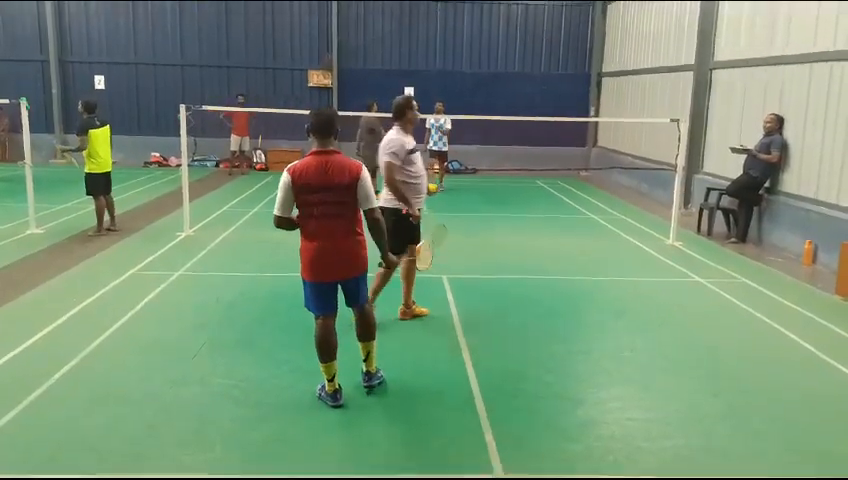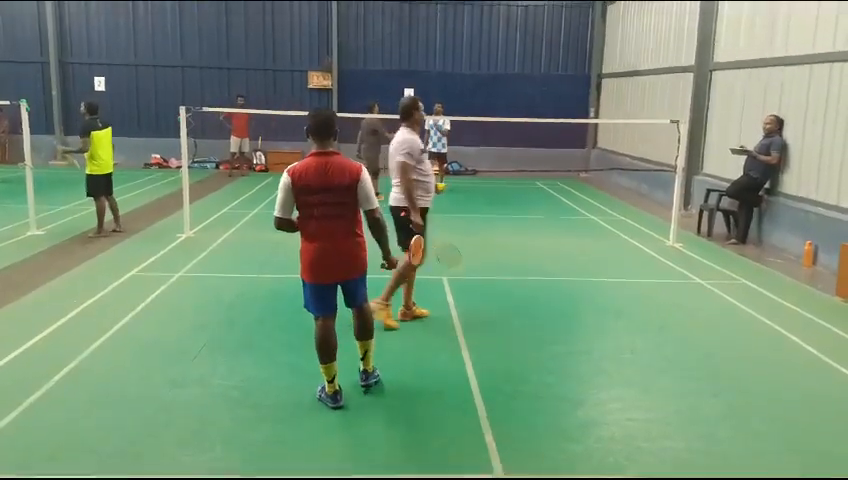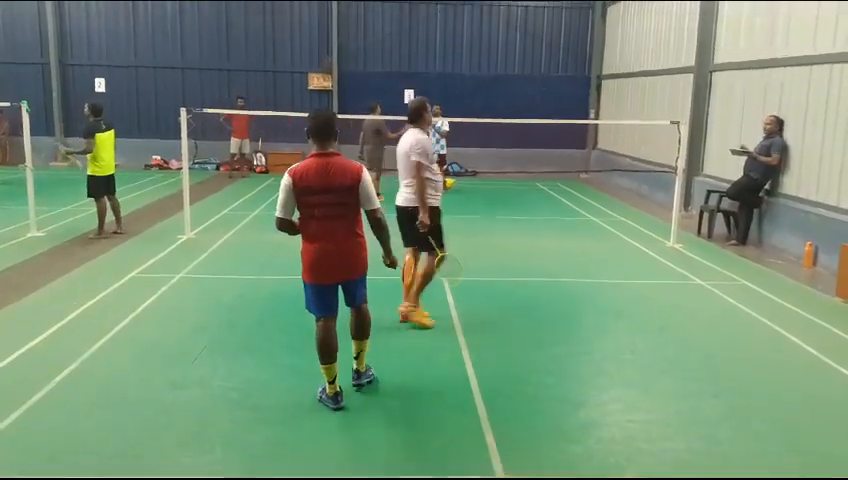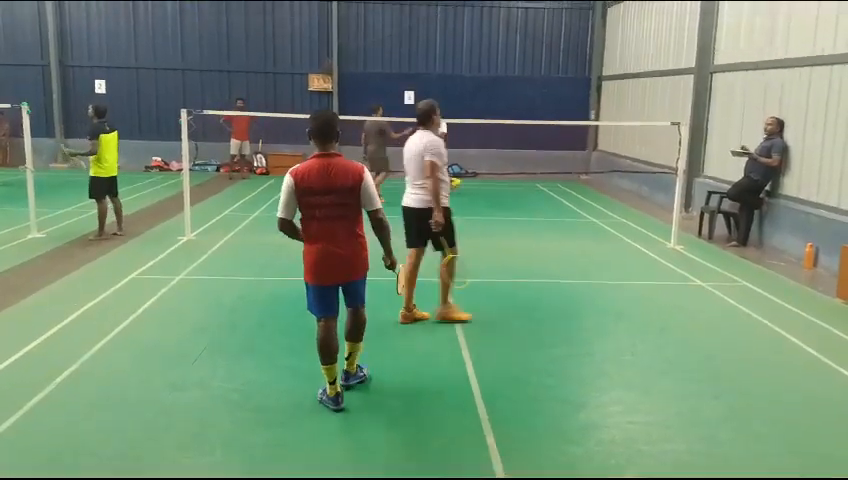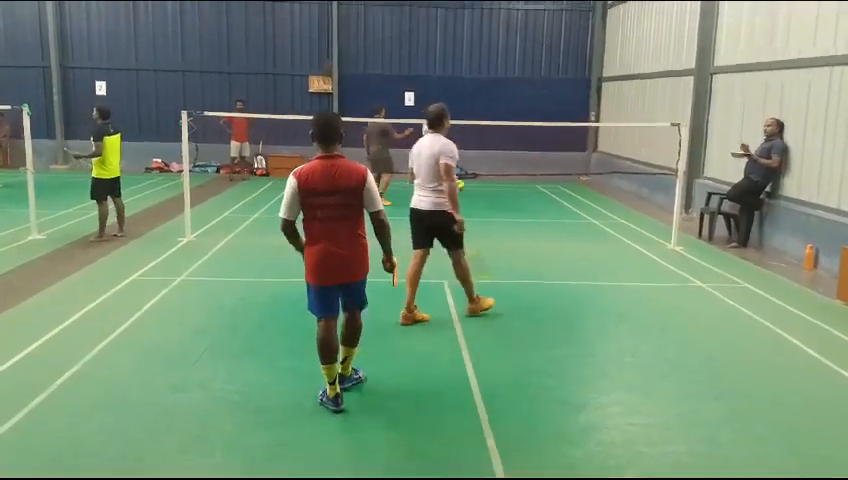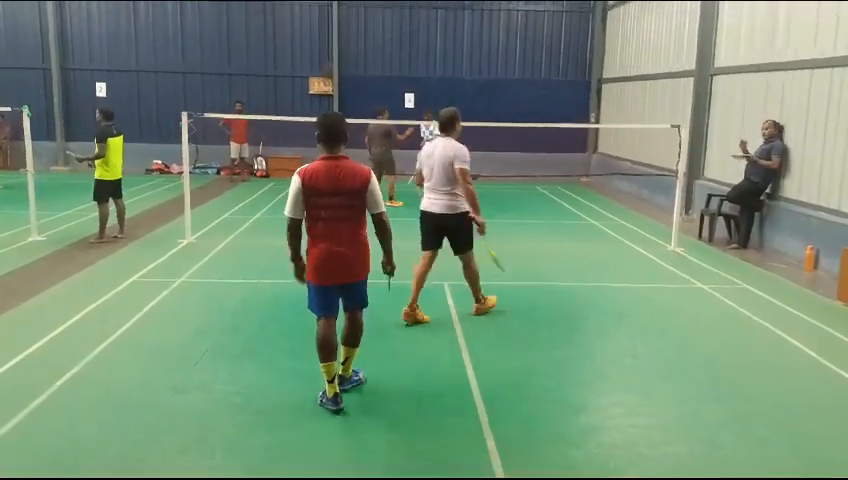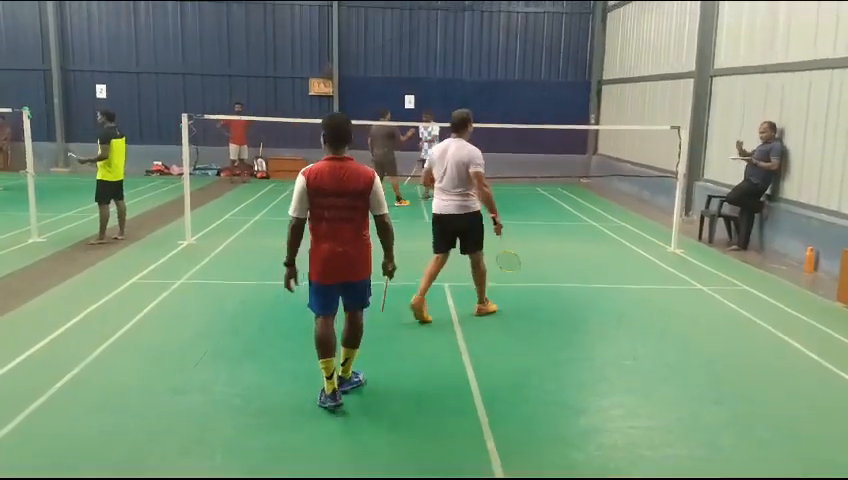
dt=0.1s
person 1, frame 1
left shoulder: (293, 172)
right shoulder: (356, 169)
left elbow: (280, 221)
right elbow: (374, 217)
right wrist: (385, 253)
left hip: (316, 257)
right hip: (352, 255)
left knee: (324, 318)
right knee: (362, 308)
left ankle: (332, 387)
right ankle: (370, 371)
person 1, frame 2
left shoulder: (293, 173)
right shoulder: (355, 170)
left elbow: (280, 222)
right elbow: (374, 217)
right wrist: (387, 252)
left hip: (316, 259)
right hip: (352, 256)
left knee: (324, 319)
right knee: (361, 308)
left ankle: (331, 388)
right ankle: (367, 370)
person 1, frame 3
left shoulder: (294, 174)
right shoulder: (356, 171)
left elbow: (282, 223)
right elbow: (376, 217)
right wrist: (388, 251)
left hip: (317, 259)
right hip: (353, 256)
left knee: (325, 320)
right knee: (360, 308)
left ankle: (332, 389)
right ankle: (360, 369)
person 1, frame 4
left shoulder: (296, 175)
right shoulder: (358, 172)
left elbow: (283, 224)
right elbow: (378, 218)
right wrist: (388, 252)
left hip: (318, 260)
right hip: (354, 257)
left knee: (325, 321)
right knee: (357, 310)
left ankle: (333, 391)
right ankle: (350, 369)
person 1, frame 5
left shoulder: (300, 176)
right shoulder: (361, 173)
left elbow: (286, 225)
right elbow: (380, 219)
left wrist: (303, 248)
right wrist: (388, 254)
left hip: (320, 260)
right hip: (354, 259)
left knee: (326, 321)
right knee: (353, 313)
left ankle: (333, 391)
right ankle: (346, 372)
person 1, frame 6
left shoulder: (304, 175)
right shoulder: (364, 175)
left elbow: (293, 224)
right elbow: (381, 221)
left wrist: (297, 259)
right wrist: (388, 256)
left hip: (321, 260)
right hip: (356, 260)
left knee: (326, 321)
right knee: (354, 314)
left ankle: (332, 392)
right ankle: (346, 374)
person 1, frame 7
left shoulder: (309, 175)
right shoulder: (368, 176)
left elbow: (295, 224)
right elbow: (383, 223)
left wrist: (290, 263)
right wrist: (389, 258)
left hip: (323, 261)
right hip: (357, 261)
left knee: (324, 320)
right knee: (354, 314)
left ankle: (330, 388)
right ankle: (345, 374)
person 2, frame 1
left shoulder: (407, 138)
right shoulder: (395, 141)
right elbow: (390, 179)
left wrist: (426, 186)
right wrist: (410, 207)
left hip: (407, 206)
right hip: (398, 208)
left knee: (410, 254)
right knee: (394, 259)
left ankle: (407, 306)
right ankle: (368, 305)
person 2, frame 2
left shoulder: (409, 137)
right shoulder: (408, 140)
right elbow: (404, 179)
left wrist: (431, 185)
right wrist: (414, 212)
left hip: (412, 206)
right hip: (409, 207)
left ankle: (408, 307)
right ankle: (382, 302)
person 2, frame 3
left shoulder: (406, 137)
right shoulder: (422, 140)
right elbow: (418, 178)
left wrist: (439, 181)
right wrist: (424, 212)
left hip: (403, 204)
right hip: (423, 207)
left knee: (412, 254)
right knee: (435, 256)
left ankle: (409, 304)
right ankle: (411, 303)
person 2, frame 4
left shoulder: (411, 141)
right shoulder: (433, 141)
right elbow: (432, 178)
left wrist: (445, 181)
right wrist: (437, 211)
left hip: (410, 204)
right hip: (429, 207)
left knee: (414, 255)
right knee: (449, 255)
left ankle: (408, 309)
right ankle: (445, 307)
person 2, frame 5
left shoulder: (417, 145)
right shoulder: (446, 145)
right elbow: (448, 180)
right wrist: (456, 212)
left hip: (418, 207)
right hip: (441, 209)
left knee: (419, 256)
right knee: (457, 256)
left ankle: (409, 309)
right ankle: (474, 302)
person 2, frame 6
left shoulder: (426, 148)
right shoulder: (458, 150)
left elbow: (420, 180)
right elbow: (466, 185)
right wrist: (477, 214)
left hip: (428, 210)
right hip: (454, 212)
left knee: (427, 258)
right knee: (467, 257)
left ankle: (411, 308)
right ankle: (480, 301)
person 2, frame 7
left shoulder: (436, 149)
right shoulder: (472, 152)
left elbow: (427, 179)
right elbow: (482, 187)
right wrist: (495, 215)
left hip: (440, 211)
right hip: (467, 212)
left knee: (439, 257)
right knee: (476, 257)
left ankle: (420, 298)
right ankle: (482, 303)
person 3, frame 1
left shoulder: (83, 125)
right shoulder: (104, 122)
left elbow: (82, 147)
left wrist: (67, 149)
left hip: (94, 167)
right hip: (106, 165)
left knee: (98, 197)
right knee: (107, 195)
left ankle: (100, 228)
right ankle: (113, 223)
person 3, frame 2
left shoulder: (86, 126)
right shoulder: (106, 124)
left elbow: (85, 148)
left wrist: (68, 150)
left hip: (95, 169)
right hip: (107, 166)
left knee: (99, 198)
right knee: (109, 196)
left ankle: (100, 230)
right ankle: (118, 224)
person 3, frame 3
left shoulder: (90, 128)
right shoulder: (109, 125)
left elbow: (89, 149)
left wrist: (72, 151)
left hip: (97, 170)
right hip: (109, 168)
left knee: (99, 199)
right knee: (111, 196)
left ankle: (101, 231)
right ankle: (119, 226)
person 3, frame 4
left shoulder: (94, 129)
right shoulder: (112, 127)
left elbow: (94, 151)
left wrist: (76, 153)
left hip: (99, 171)
right hip: (112, 169)
left knee: (101, 200)
right knee: (114, 198)
left ankle: (101, 233)
right ankle: (120, 228)
person 3, frame 5
left shoulder: (98, 130)
right shoulder: (115, 129)
left elbow: (98, 152)
left wrist: (81, 156)
left hip: (102, 173)
right hip: (115, 171)
left knee: (102, 202)
right knee: (117, 199)
left ankle: (101, 234)
right ankle: (121, 229)
person 3, frame 6
left shoulder: (101, 132)
right shoulder: (118, 131)
left elbow: (101, 154)
left wrist: (85, 159)
left hip: (104, 174)
right hip: (117, 172)
left knee: (103, 203)
right knee: (118, 200)
left ankle: (101, 235)
right ankle: (121, 231)
person 3, frame 7
left shoulder: (105, 133)
right shoulder: (119, 132)
left elbow: (104, 155)
left wrist: (87, 160)
right wrist: (96, 161)
left hip: (106, 175)
right hip: (118, 174)
left knee: (103, 204)
right knee: (119, 201)
left ankle: (101, 236)
right ankle: (122, 232)
person 4, frame 1
left shoulder: (777, 139)
right shoulder: (766, 137)
left elbow: (774, 158)
left wrist: (755, 154)
right wrist: (748, 151)
left hip: (756, 175)
right hip: (751, 174)
left knee: (731, 189)
right knee: (745, 205)
left ankle: (757, 199)
right ankle: (740, 236)
person 4, frame 2
left shoulder: (777, 141)
right shoulder: (765, 138)
left elbow: (774, 160)
left wrist: (755, 155)
right wrist: (748, 151)
left hip: (756, 177)
right hip: (751, 175)
left knee: (731, 191)
right knee: (745, 206)
left ankle: (757, 200)
right ankle: (740, 237)
person 4, frame 3
left shoulder: (777, 142)
right shoulder: (766, 139)
left elbow: (774, 161)
left wrist: (756, 156)
right wrist: (748, 152)
left hip: (757, 177)
right hip: (751, 176)
left knee: (731, 192)
right knee: (745, 207)
left ankle: (757, 201)
right ankle: (740, 239)
person 4, frame 4
left shoulder: (778, 143)
right shoulder: (766, 141)
left elbow: (775, 162)
left wrist: (756, 157)
right wrist: (749, 153)
left hip: (757, 178)
right hip: (752, 177)
left knee: (732, 193)
right knee: (746, 208)
left ankle: (758, 202)
right ankle: (741, 240)
person 4, frame 5
left shoulder: (778, 144)
right shoulder: (766, 142)
left elbow: (774, 163)
left wrist: (756, 159)
right wrist: (747, 152)
left hip: (757, 180)
right hip: (752, 179)
left knee: (732, 194)
right knee: (746, 209)
left ankle: (758, 203)
right ankle: (741, 241)
person 4, frame 6
left shoulder: (778, 145)
right shoulder: (765, 144)
left elbow: (774, 164)
right elbow: (755, 160)
left wrist: (756, 160)
right wrist: (745, 151)
left hip: (757, 181)
right hip: (752, 180)
left knee: (732, 196)
right knee: (746, 210)
left ankle: (759, 205)
right ankle: (741, 242)
person 4, frame 7
left shoulder: (776, 146)
right shoulder: (762, 145)
left elbow: (774, 166)
right elbow: (747, 155)
left wrist: (755, 162)
right wrist: (740, 149)
left hip: (758, 182)
right hip: (752, 181)
left knee: (732, 197)
right knee: (746, 212)
left ankle: (759, 206)
right ankle: (741, 244)
